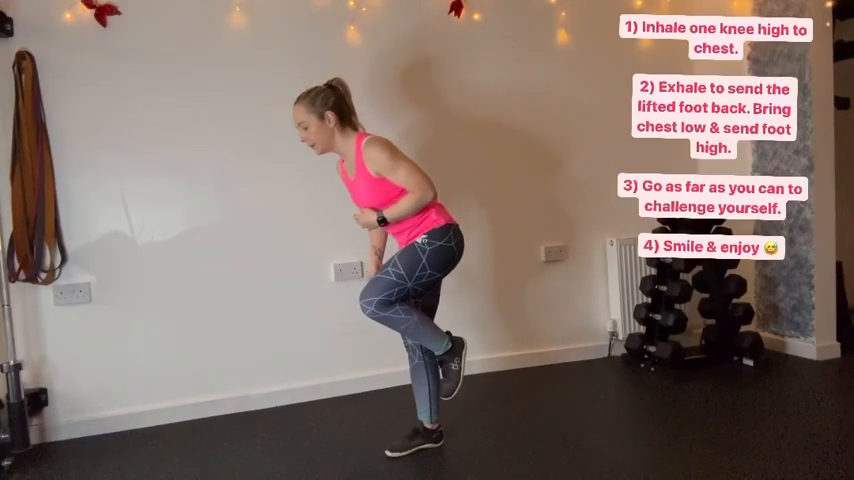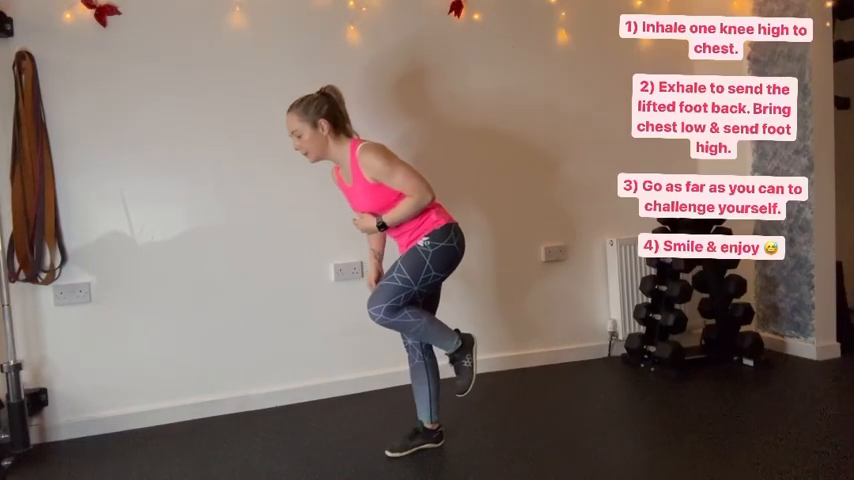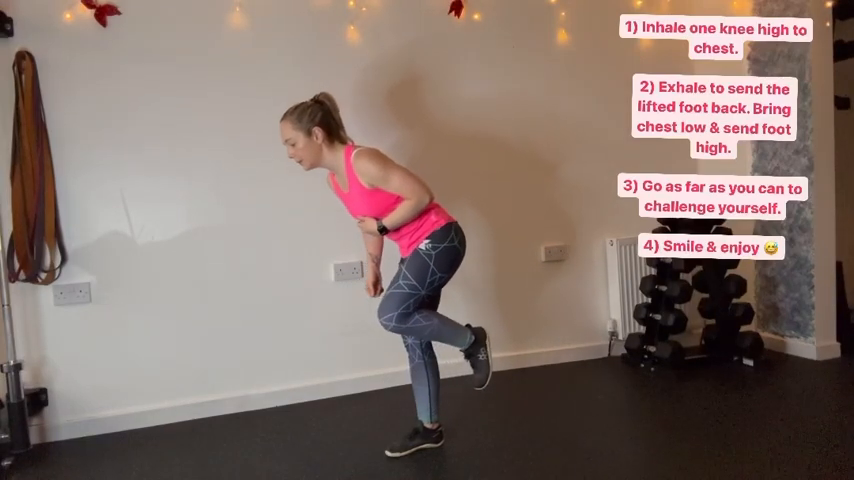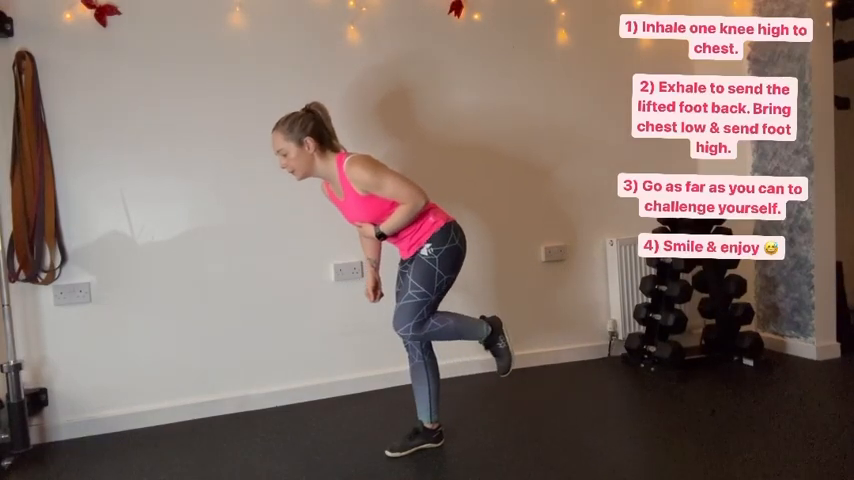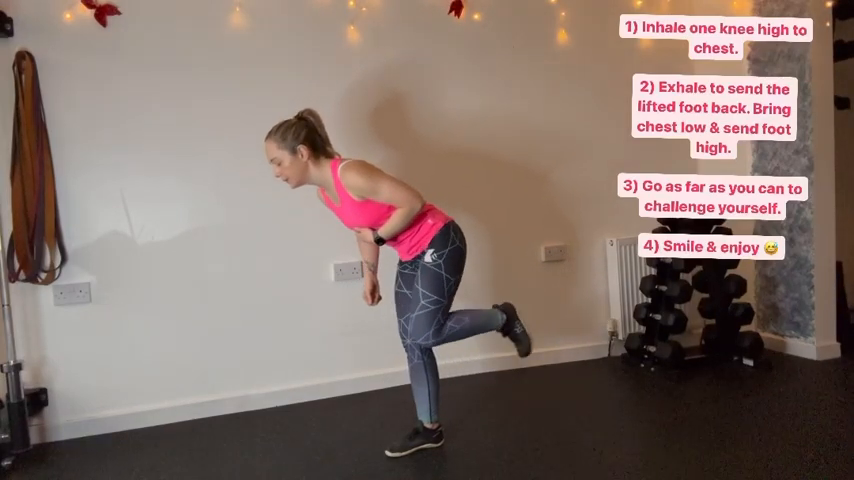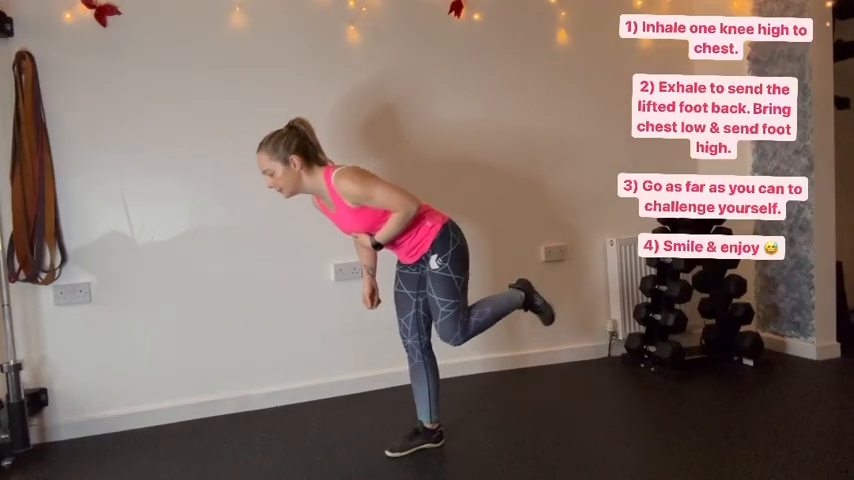
dt=0.3s
person 1, frame 1
left shoulder: (373, 149)
right shoulder: (344, 166)
left elbow: (425, 191)
left wrist: (379, 218)
right wrist: (375, 261)
left hip: (437, 239)
right hip: (417, 249)
left knee: (373, 300)
right knee: (414, 341)
left ankle: (448, 348)
right ankle: (429, 428)
person 1, frame 2
left shoulder: (368, 155)
right shoulder: (340, 172)
left elbow: (423, 194)
left wrist: (379, 222)
right wrist: (375, 263)
left hip: (438, 239)
right hip: (418, 249)
left knee: (382, 307)
right knee: (414, 341)
left ankle: (458, 345)
right ankle: (429, 428)
person 1, frame 3
left shoulder: (363, 161)
right shoulder: (334, 179)
left elbow: (421, 196)
left wrist: (382, 225)
right wrist: (372, 267)
left hip: (439, 239)
right hip: (415, 250)
left knee: (392, 315)
right knee: (414, 341)
left ankle: (471, 341)
right ankle: (430, 428)
person 1, frame 4
left shoulder: (356, 168)
right shoulder: (329, 186)
left elbow: (417, 200)
left wrist: (380, 231)
right wrist: (371, 271)
left hip: (438, 241)
right hip: (413, 254)
left knee: (407, 324)
right knee: (414, 342)
left ankle: (487, 331)
right ankle: (429, 428)
person 1, frame 5
left shoulder: (350, 174)
right shoulder: (324, 191)
left elbow: (413, 203)
left wrist: (379, 236)
right wrist: (370, 275)
left hip: (439, 243)
right hip: (411, 257)
left knee: (427, 332)
right knee: (413, 343)
left ankle: (504, 318)
right ankle: (429, 429)
person 1, frame 6
left shoulder: (345, 181)
right shoulder: (319, 199)
left elbow: (409, 206)
left wrist: (376, 241)
right wrist: (369, 278)
left hip: (438, 245)
right hip: (411, 260)
left knee: (453, 332)
right knee: (414, 344)
left ankle: (520, 296)
right ankle: (429, 429)
